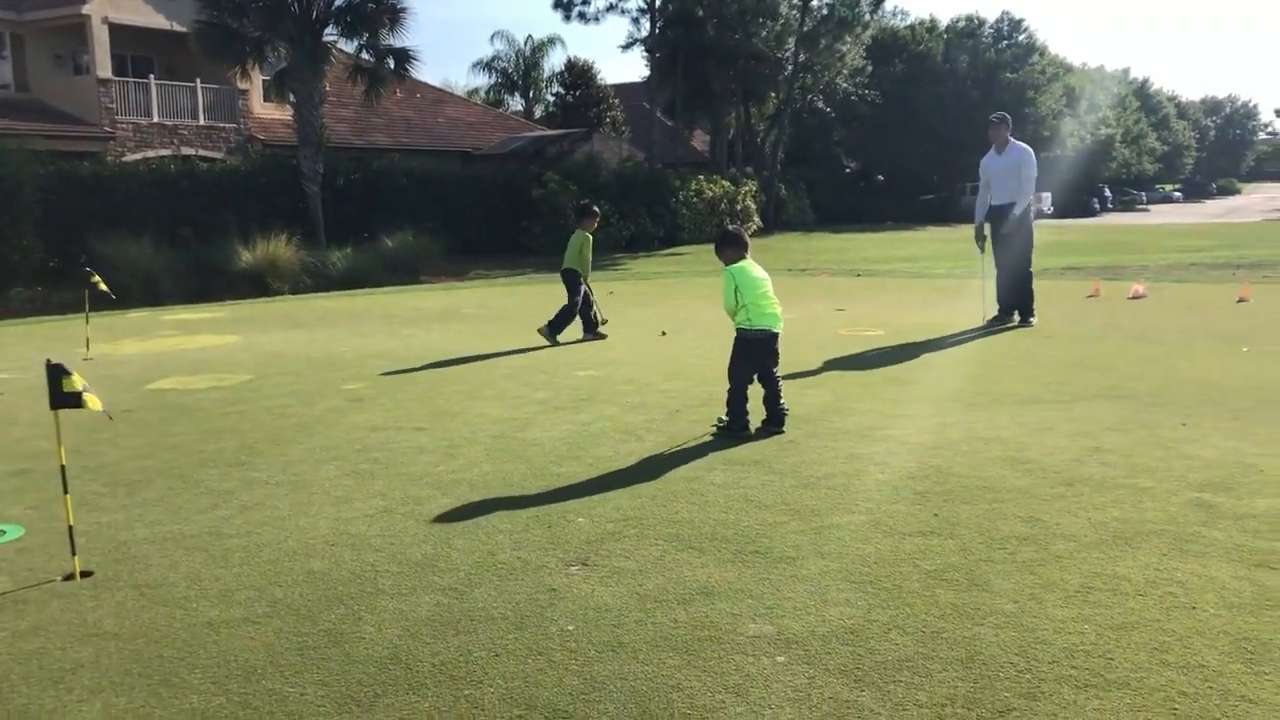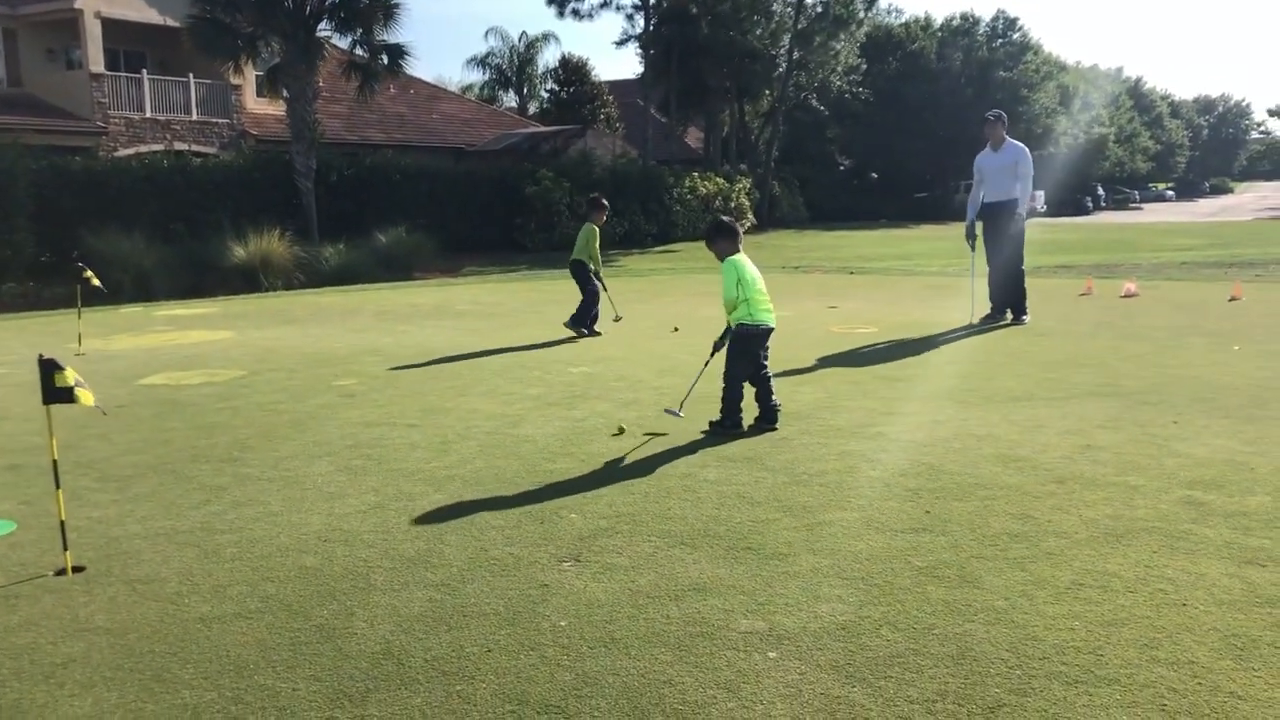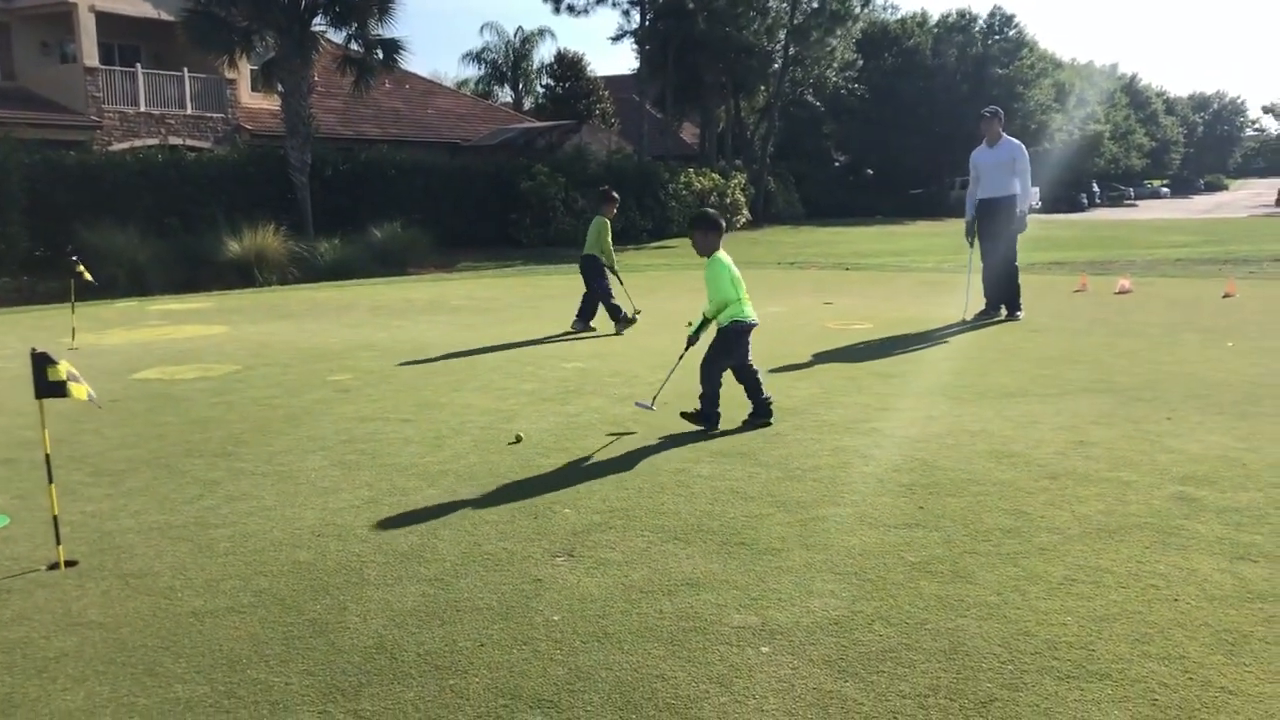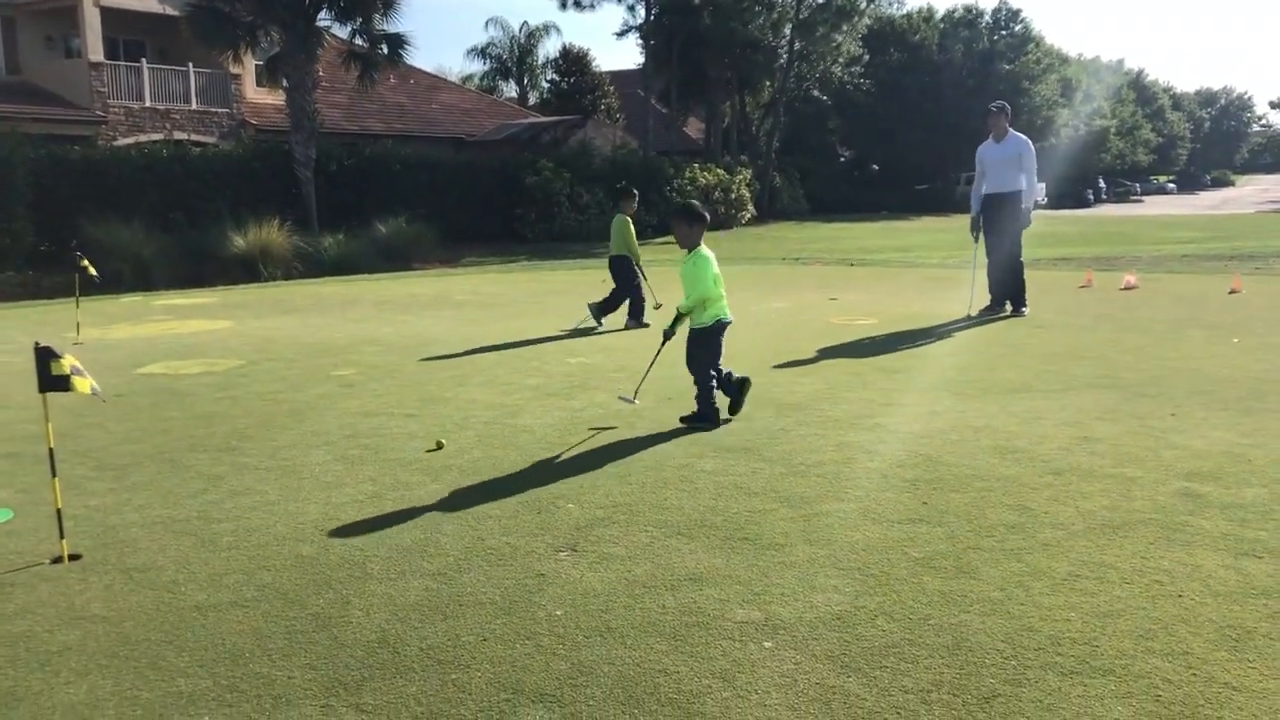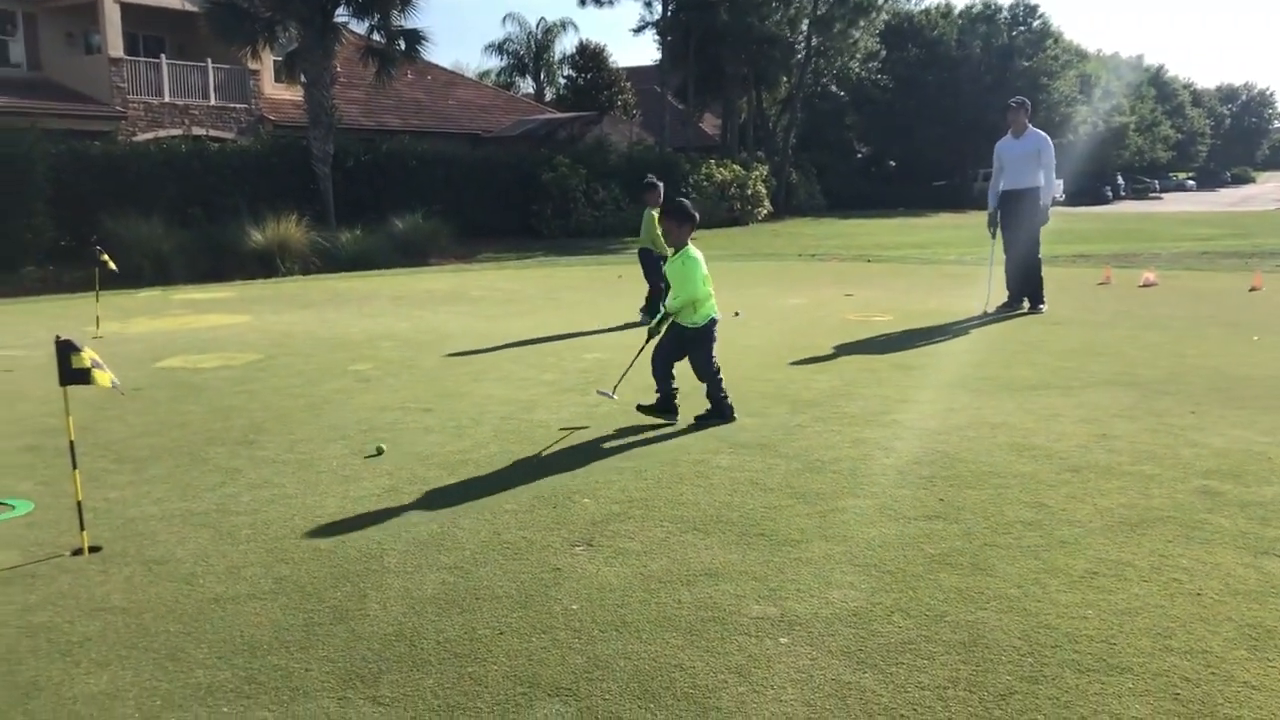
dt=0.2s
person 1, frame 1
left shoulder: (731, 271)
right shoulder: (760, 272)
left elbow: (730, 305)
left wrist: (739, 321)
left hip: (750, 331)
right hip: (772, 329)
left knee: (738, 378)
right knee: (770, 376)
left ankle: (737, 423)
right ankle: (775, 420)
person 1, frame 2
left shoulder: (730, 264)
right shoulder: (747, 264)
left elbow: (730, 298)
left wrist: (730, 318)
right wrist: (724, 337)
left hip: (747, 327)
right hip: (765, 324)
left knee: (734, 375)
right knee: (760, 373)
left ankle: (730, 421)
right ankle: (768, 416)
person 1, frame 3
left shoulder: (717, 262)
right shoulder: (719, 261)
left elbow: (723, 297)
right elbow: (720, 299)
left wrist: (707, 315)
right wrist: (697, 331)
left hip: (734, 324)
right hip: (741, 322)
left knee: (710, 368)
right knee: (743, 368)
left ankle: (708, 414)
right ankle: (762, 411)
person 1, frame 4
left shoulder: (702, 258)
right shoulder: (693, 258)
left elbow: (703, 294)
left wrist: (681, 310)
right wrist: (674, 325)
left hip: (710, 322)
right hip: (702, 322)
left knee: (701, 368)
right knee: (705, 366)
left ankle: (707, 415)
right ankle: (736, 385)
person 1, frame 5
left shoulder: (691, 259)
right shoulder: (674, 258)
left elbow: (692, 294)
left wrist: (668, 309)
right wrist: (660, 322)
left hip: (700, 323)
right hip: (682, 321)
left knee: (705, 369)
right knee: (660, 358)
left ankle: (722, 410)
right ankle: (666, 405)
person 2, frame 1
left shoulder: (1023, 152)
right shoulder: (987, 160)
left elbow: (1028, 187)
right elbow: (983, 193)
left wrist: (1014, 215)
right wrist: (979, 224)
left hip: (1020, 212)
right hip: (997, 213)
left knee: (1021, 265)
right knee: (1003, 266)
left ankle: (1027, 313)
right ankle: (1006, 311)
person 2, frame 2
left shoulder: (1019, 151)
right shoulder: (981, 158)
left elbow: (1026, 185)
right elbow: (976, 189)
left wrist: (1020, 214)
right wrist: (970, 221)
left hip: (1011, 210)
right hip: (990, 211)
left knee: (1013, 263)
right knee: (994, 264)
left ankle: (1019, 311)
right ankle: (998, 309)
person 2, frame 3
left shoulder: (1015, 148)
right shoulder: (977, 154)
left elbow: (1024, 181)
right elbow: (973, 186)
left wrist: (1023, 211)
right wrist: (969, 218)
left hip: (1007, 205)
right hip: (984, 208)
left knee: (1007, 258)
right knee: (989, 260)
left ankle: (1014, 307)
right ankle: (993, 305)
person 2, frame 4
left shoulder: (1021, 143)
right shoulder: (983, 149)
left elbow: (1030, 177)
right elbow: (978, 181)
left wrist: (1028, 208)
right wrist: (975, 213)
left hip: (1012, 201)
right hip: (990, 203)
left knee: (1012, 253)
right knee: (994, 255)
left ankle: (1019, 302)
right ankle: (998, 301)
person 2, frame 5
left shoulder: (1040, 140)
right shoulder: (1001, 145)
left elbow: (1049, 173)
right elbow: (996, 177)
left wrist: (1046, 204)
right wrist: (992, 209)
left hip: (1030, 198)
right hip: (1008, 200)
left knee: (1030, 250)
right knee: (1012, 252)
left ankle: (1037, 299)
right ankle: (1015, 298)
